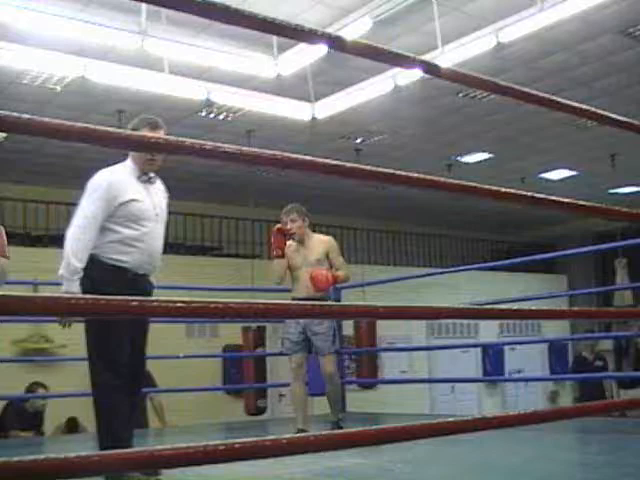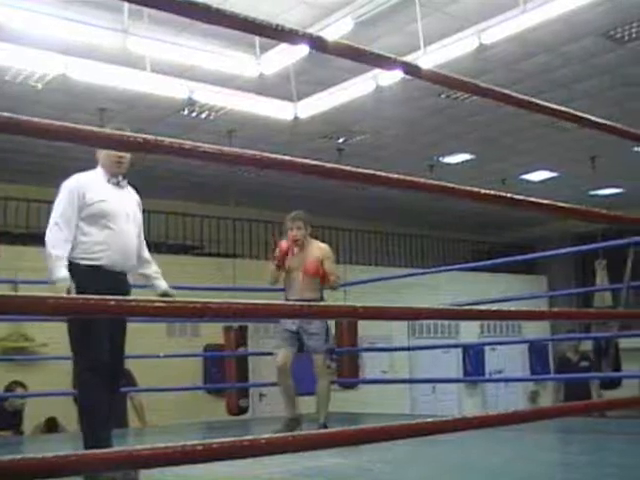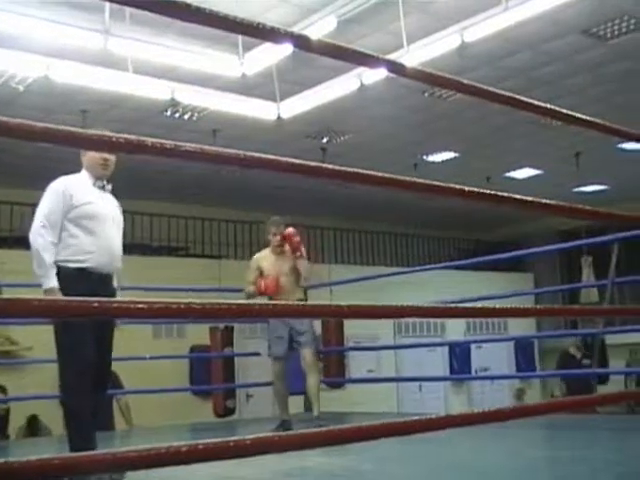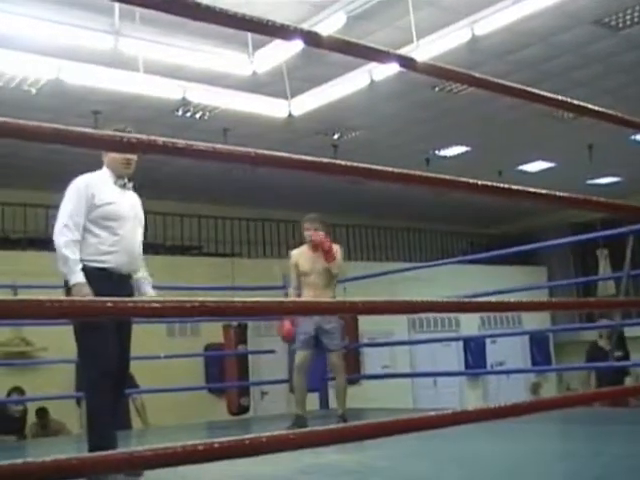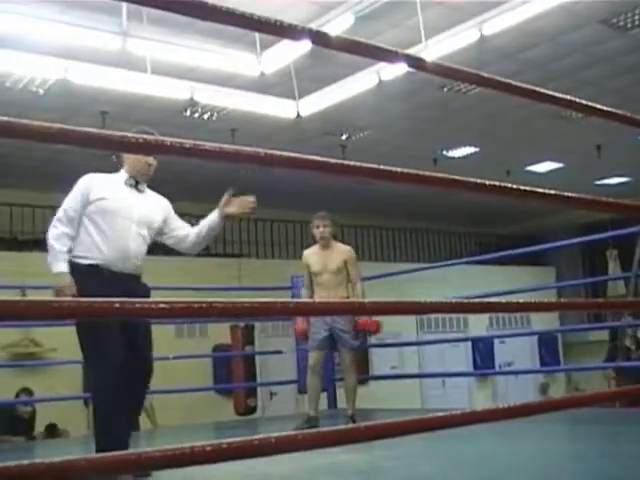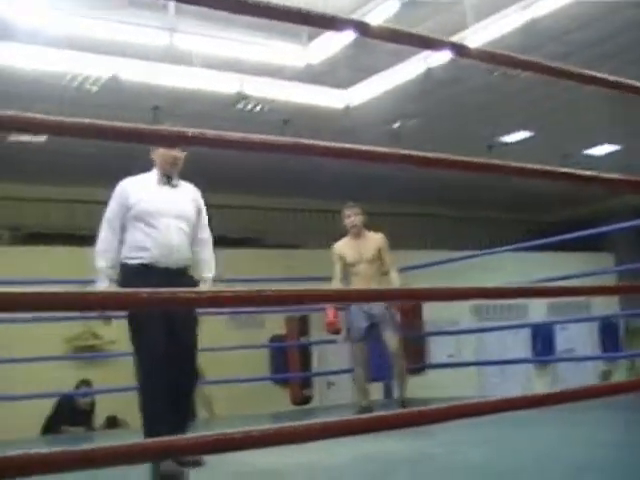
dt=0.5s
person 1, frame 1
left shoulder: (160, 189)
right shoulder: (109, 180)
right elbow: (81, 232)
right wrist: (71, 287)
left hip: (139, 285)
right hip: (107, 281)
left knee: (134, 370)
right knee: (111, 370)
left ankle: (124, 449)
person 1, frame 2
left shoulder: (132, 196)
right shoulder: (80, 184)
left elbow: (139, 247)
right elbow: (57, 230)
left wrist: (160, 284)
right wrist: (61, 275)
left hip: (117, 285)
right hip: (87, 281)
left knee: (113, 367)
right knee: (93, 366)
left ankle: (102, 446)
right ankle: (98, 450)
person 1, frame 3
left shoulder: (112, 201)
right shoulder: (65, 187)
right elbow: (42, 234)
left wrist: (110, 290)
right wrist: (49, 283)
left hip: (103, 288)
right hip: (73, 283)
left knee: (99, 369)
right knee: (78, 368)
left ankle: (87, 446)
right ankle: (82, 451)
person 1, frame 4
left shoulder: (133, 199)
right shoulder: (86, 185)
right elbow: (65, 234)
left wrist: (148, 292)
right wrist: (76, 281)
left hip: (121, 287)
right hip: (94, 283)
left knee: (118, 369)
right knee: (101, 368)
left ankle: (106, 447)
right ankle: (102, 452)
person 1, frame 5
left shoulder: (157, 202)
right shoulder: (92, 184)
left elbow: (188, 241)
right elbow: (60, 229)
left wrist: (219, 214)
right wrist: (60, 271)
left hip: (131, 287)
right hip: (93, 283)
left knee: (139, 367)
right knee: (107, 368)
left ankle: (117, 445)
right ankle: (112, 456)
person 1, frame 6
left shoulder: (192, 194)
right shoulder: (129, 188)
left elbow: (202, 242)
right elbow: (109, 239)
left wrist: (206, 282)
right wrist: (103, 284)
left hip: (180, 281)
right hip: (141, 279)
left knee: (184, 361)
right knee: (153, 361)
person 2, frame 1
left shoulder: (326, 243)
right shoulder: (286, 248)
left elbow: (345, 273)
right elbow: (278, 279)
left wrist: (332, 278)
right wrist: (278, 248)
left knee: (329, 369)
right knee: (297, 370)
left ankle: (336, 419)
right ankle: (302, 428)
person 2, frame 2
left shoulder: (322, 250)
right shoulder: (284, 249)
left elbow: (335, 282)
right elbow: (272, 281)
left wrist: (323, 276)
right wrist: (278, 260)
left knee: (320, 367)
right knee: (282, 364)
left ankle: (322, 422)
right ankle: (292, 415)
person 2, frame 3
left shoulder: (298, 250)
right shoulder: (258, 259)
left elbow: (305, 276)
right elbow: (248, 288)
left wrist: (297, 249)
right wrist: (259, 288)
right hip: (277, 316)
left knee: (309, 362)
right knee: (278, 369)
left ankle: (317, 415)
right ankle: (285, 419)
person 2, frame 4
left shoulder: (334, 249)
right shoulder: (296, 255)
left elbow: (336, 273)
right elbow: (294, 288)
left wrist: (326, 250)
right hip: (306, 313)
left knee: (337, 363)
right knee: (300, 364)
left ankle: (342, 414)
right ankle: (300, 415)
person 2, frame 5
left shoulder: (346, 252)
right shoulder: (307, 255)
left elbow: (357, 283)
left hip: (343, 312)
right hip: (319, 313)
left knee: (348, 363)
right knee: (313, 364)
left ankle: (351, 415)
right ankle: (312, 416)
person 2, frame 6
left shoulder: (379, 239)
right shoulder: (339, 248)
left elbow: (390, 269)
right elbow: (338, 280)
left hip: (380, 300)
right hip: (356, 304)
left knee: (395, 348)
right knee: (358, 356)
left ankle: (402, 397)
right ankle: (364, 405)
